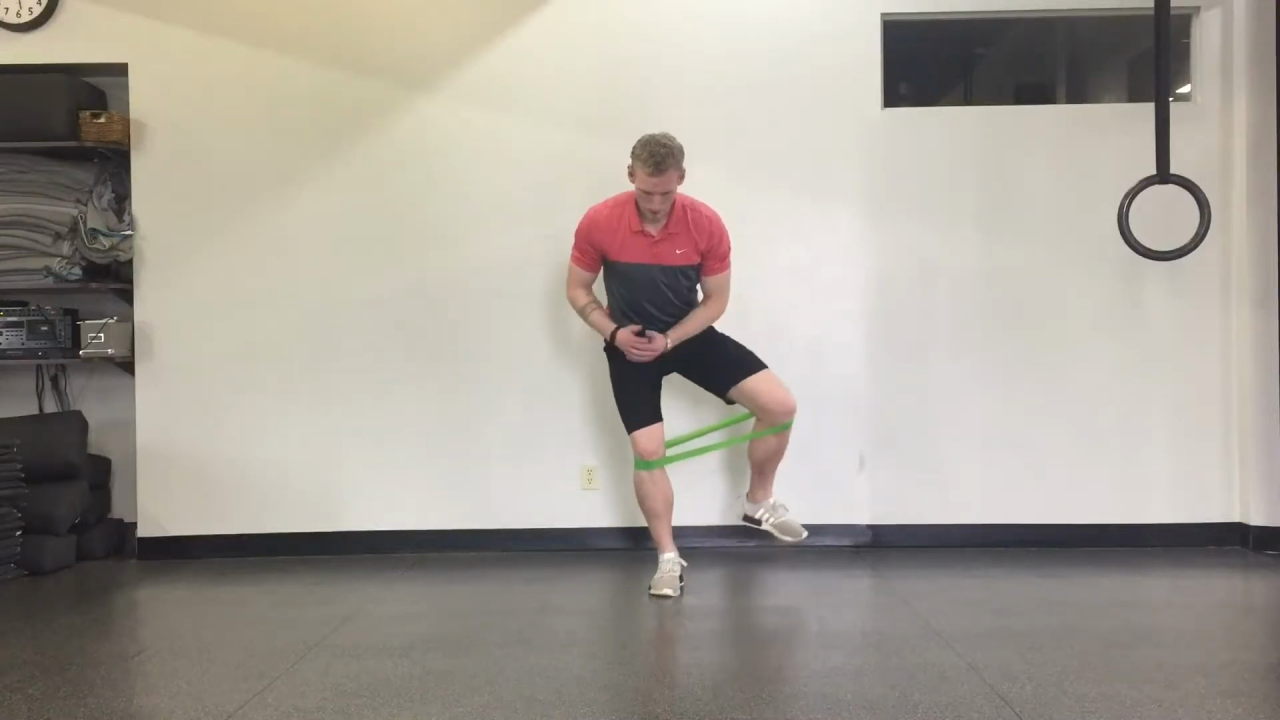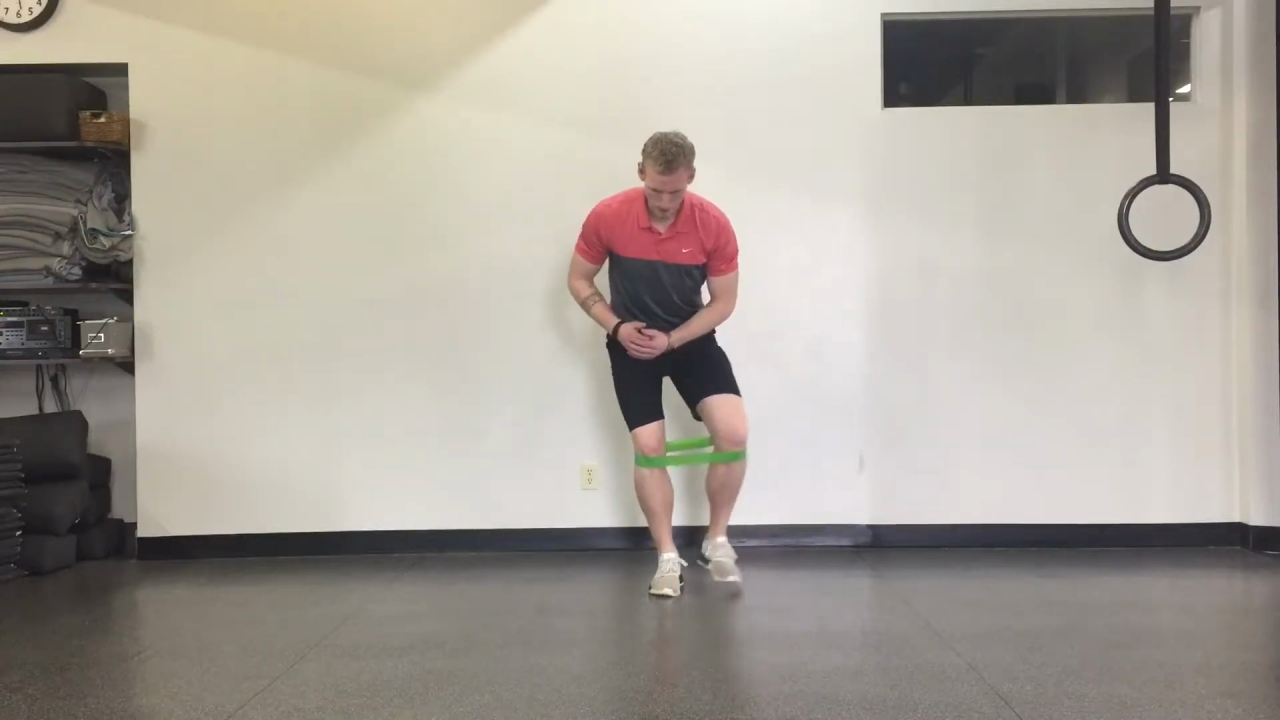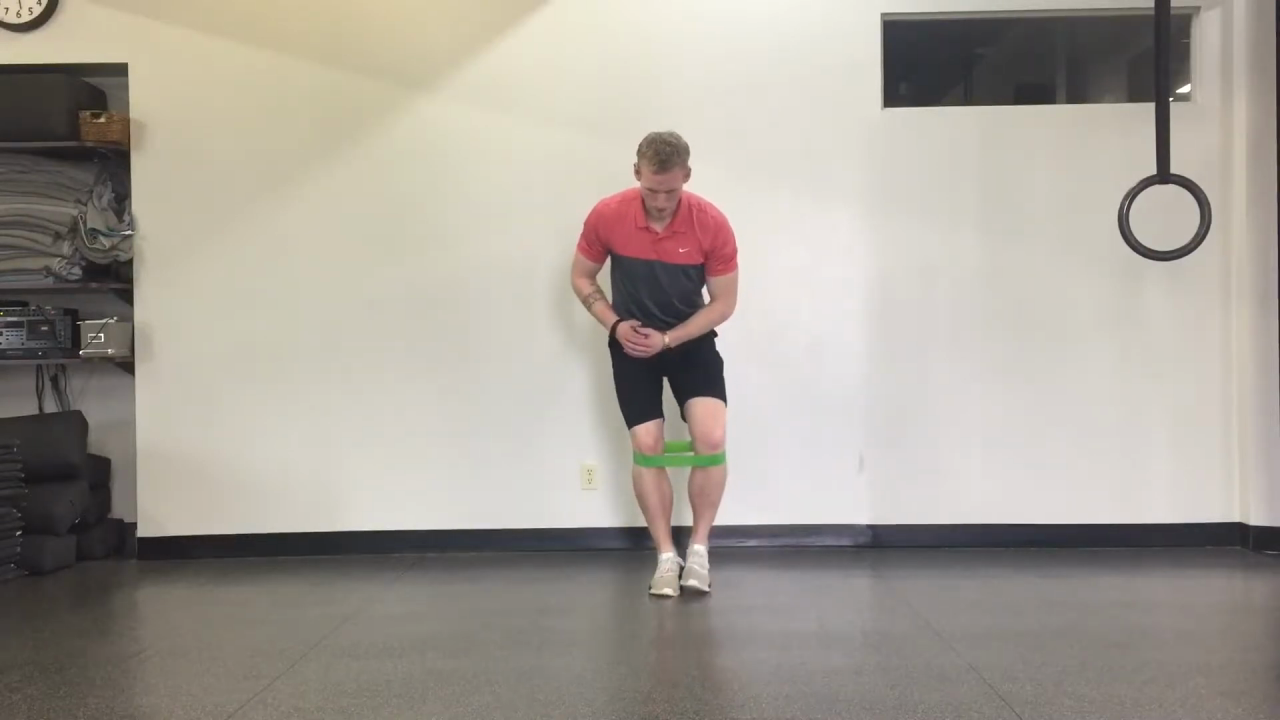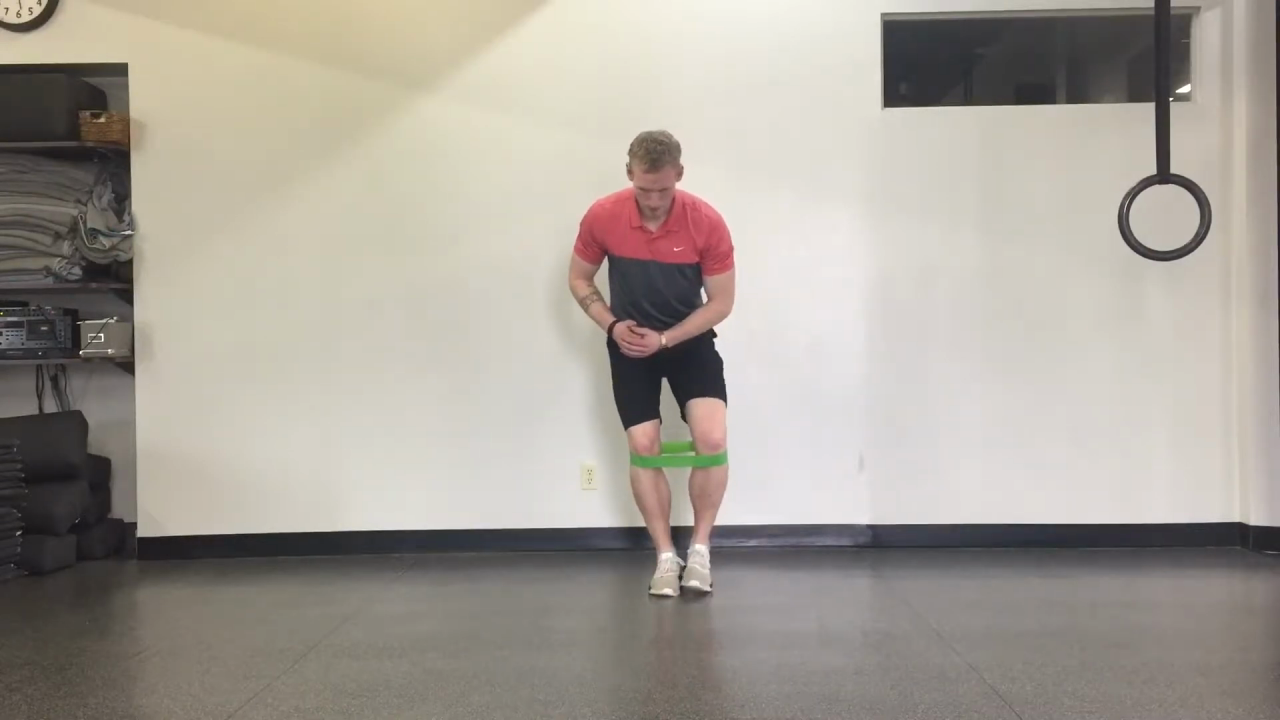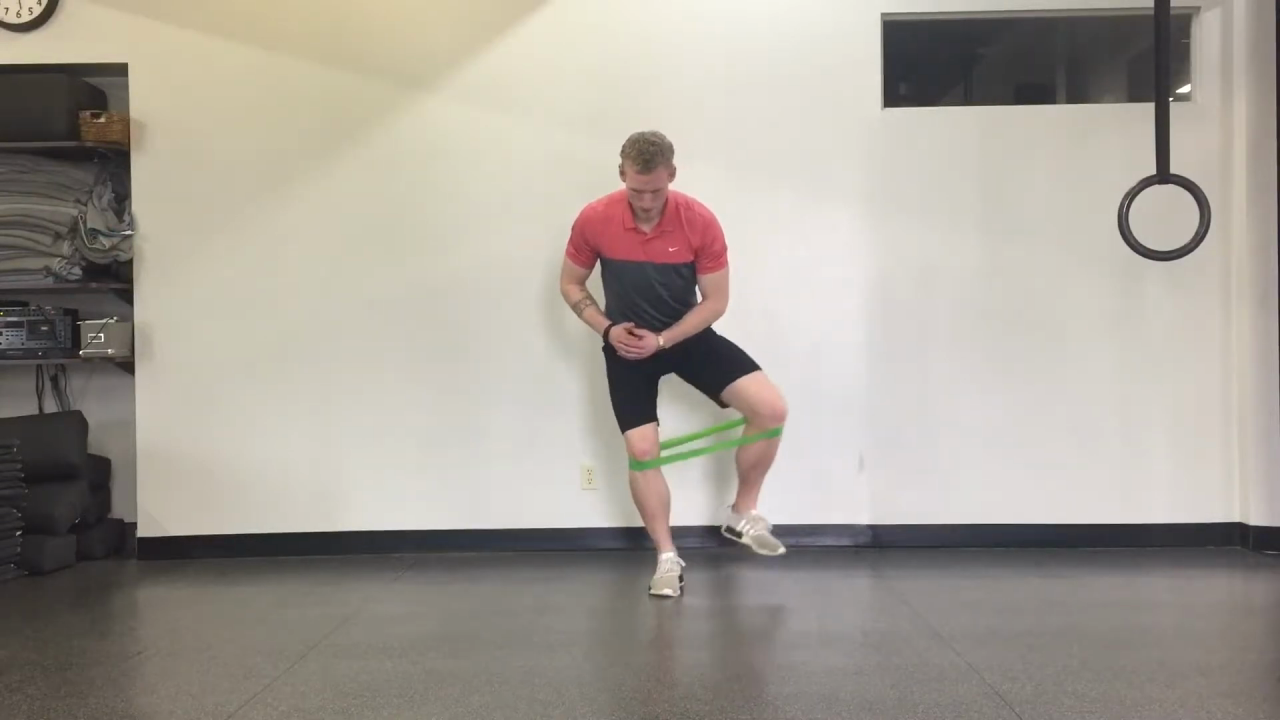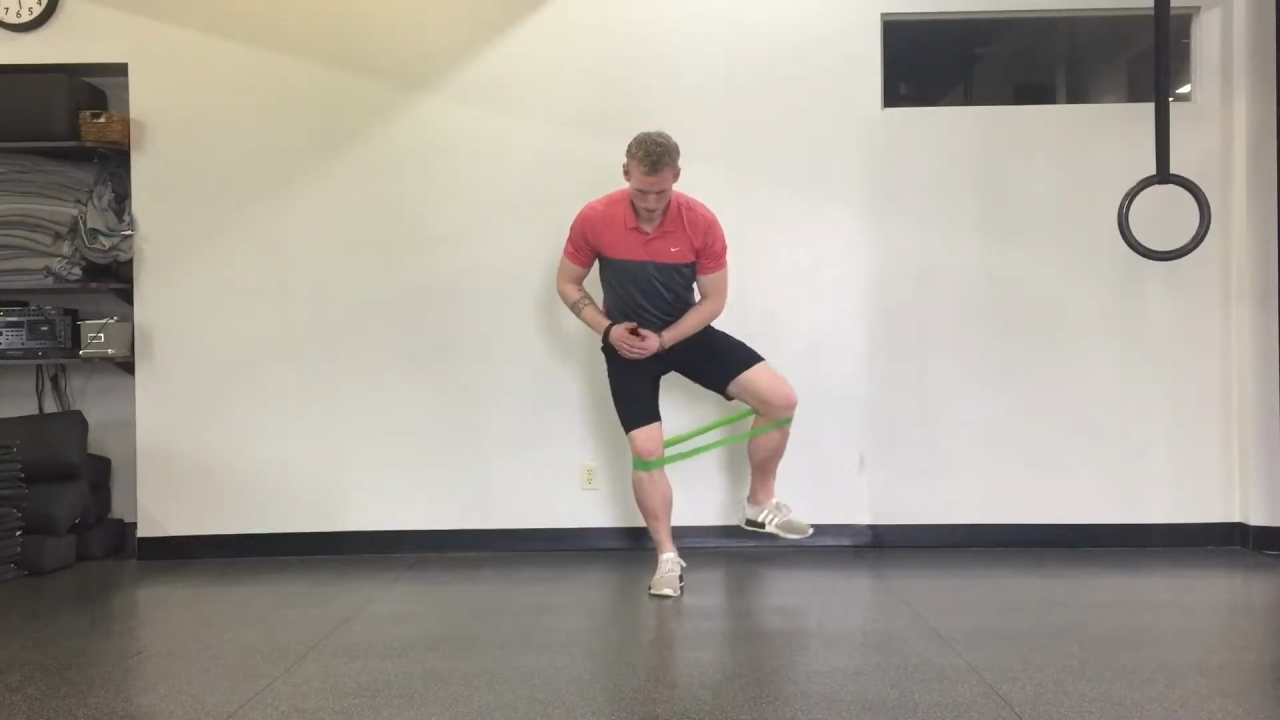
dt=0.5s
person 1, frame 1
left shoulder: (706, 224)
right shoulder: (599, 223)
left elbow: (716, 300)
right elbow: (577, 289)
left wrist: (669, 340)
right wrist: (613, 332)
left hip: (690, 333)
right hip: (631, 342)
left knee: (779, 404)
right knee: (648, 450)
left ankle: (759, 503)
right ankle: (668, 559)
person 1, frame 2
left shoulder: (714, 223)
right shoulder: (607, 216)
left elbow: (723, 301)
right elbow: (579, 280)
left wrist: (670, 340)
right wrist: (617, 327)
left hip: (691, 338)
right hip: (631, 342)
left knee: (733, 433)
right knee: (649, 447)
left ankle: (716, 541)
right ankle: (668, 558)
person 1, frame 3
left shoulder: (712, 223)
right shoulder: (607, 216)
left elbow: (724, 302)
right elbow: (581, 277)
left wrist: (667, 339)
right wrist: (614, 324)
left hip: (690, 340)
right hip: (632, 343)
left knee: (711, 438)
right knee: (647, 445)
left ankle: (698, 548)
right ankle: (665, 556)
person 1, frame 4
left shoulder: (706, 222)
right shoulder: (601, 217)
left elbow: (721, 302)
right elbow: (579, 279)
left wrist: (665, 339)
right wrist: (612, 325)
left hip: (689, 339)
right hip: (630, 344)
left knee: (711, 439)
right knee: (644, 446)
left ankle: (700, 547)
right ankle: (665, 556)
person 1, frame 5
left shoulder: (700, 222)
right shoulder: (593, 220)
left elbow: (715, 301)
right elbow: (570, 284)
left wrist: (661, 341)
right wrist: (607, 329)
left hip: (687, 335)
right hip: (626, 344)
left knee: (771, 409)
right knee: (642, 451)
left ankle: (743, 513)
right ankle: (667, 558)
person 1, frame 6
left shoulder: (701, 222)
right shoulder: (594, 220)
left elbow: (713, 300)
right elbow: (567, 284)
left wrist: (662, 340)
right wrist: (608, 330)
left hip: (688, 332)
right hip: (627, 343)
left knee: (781, 399)
right knee: (647, 451)
left ankle: (761, 504)
right ankle: (667, 558)
